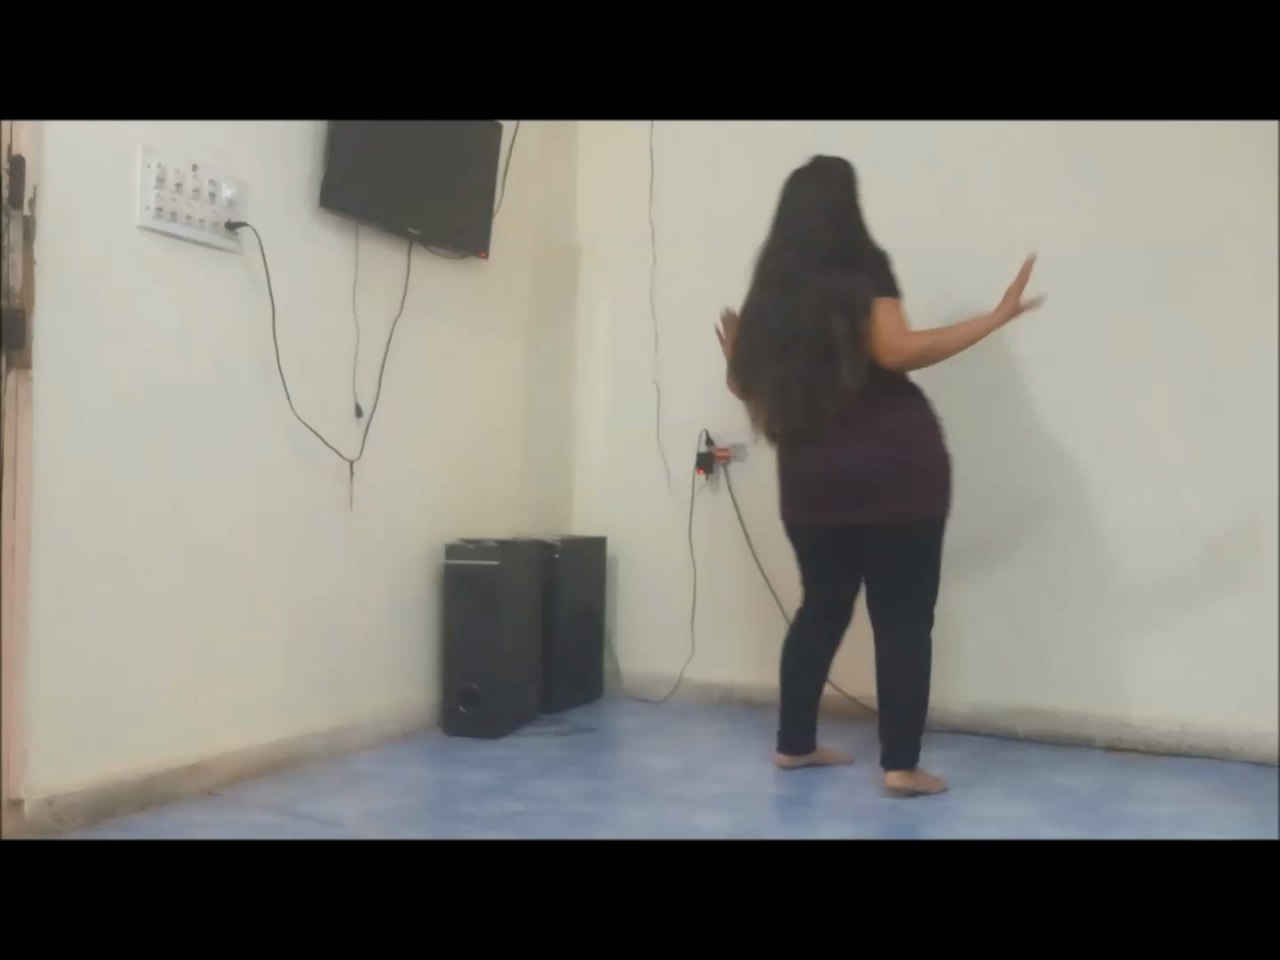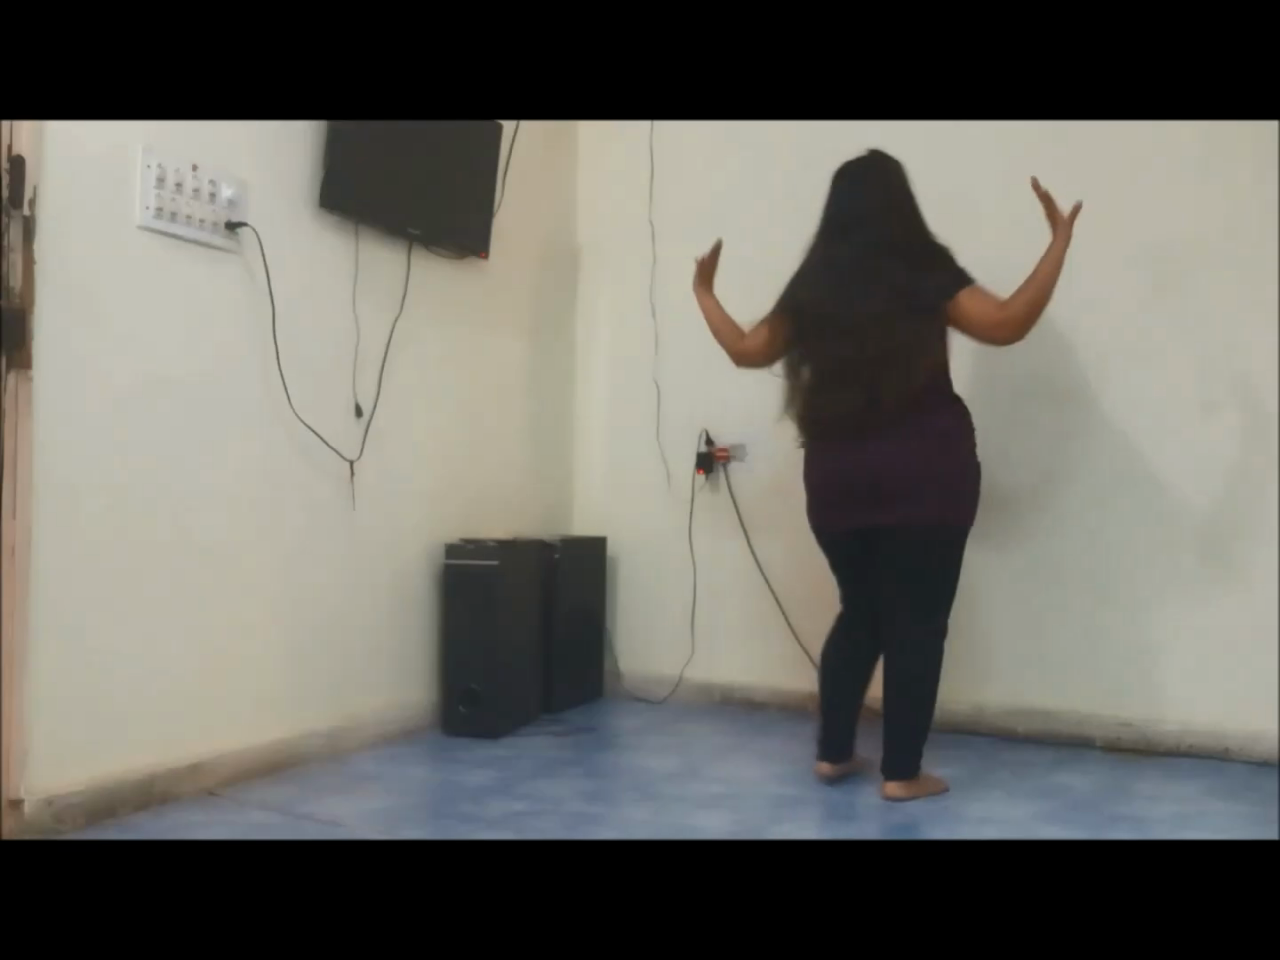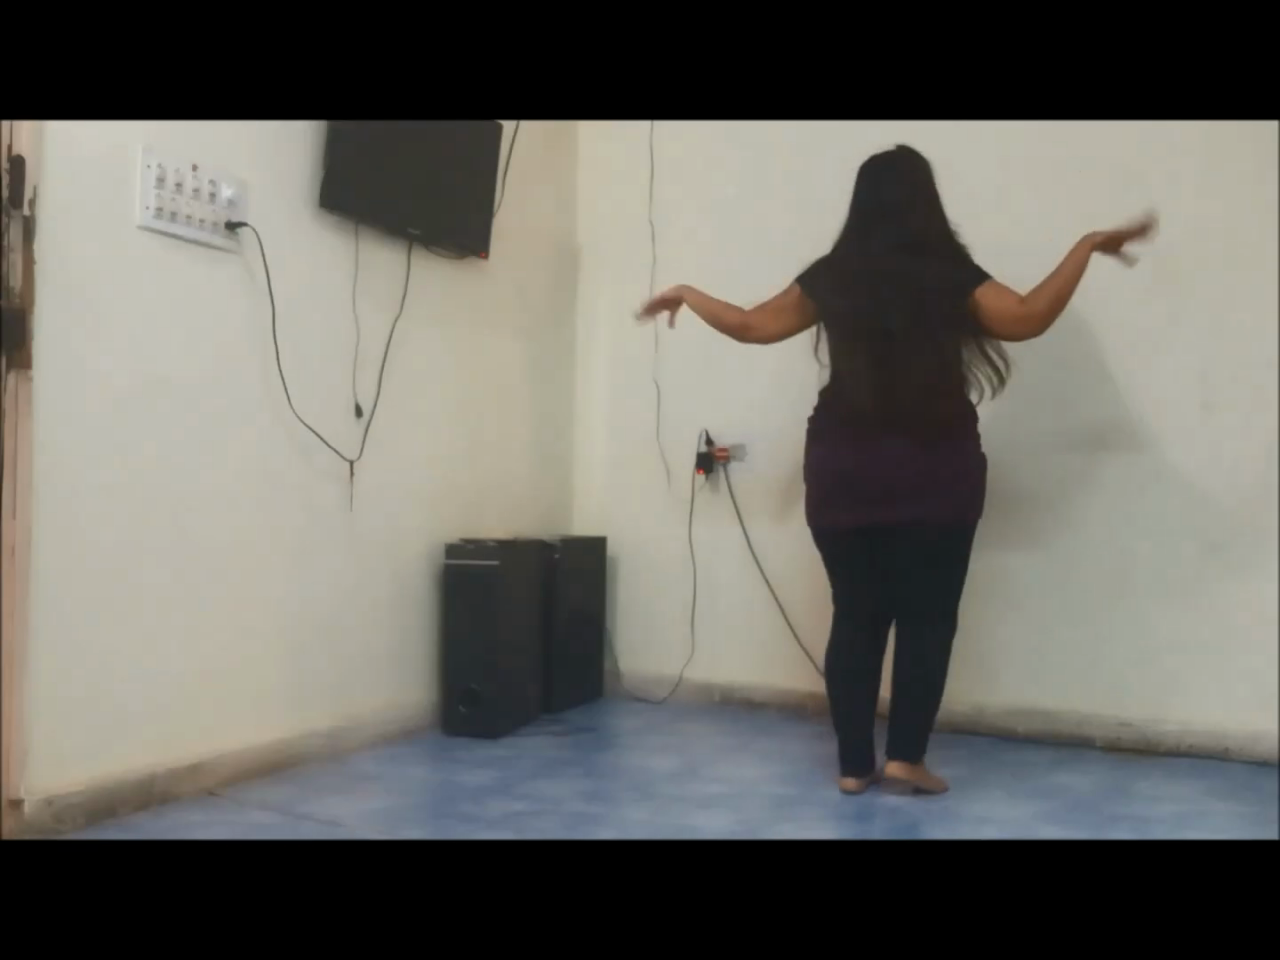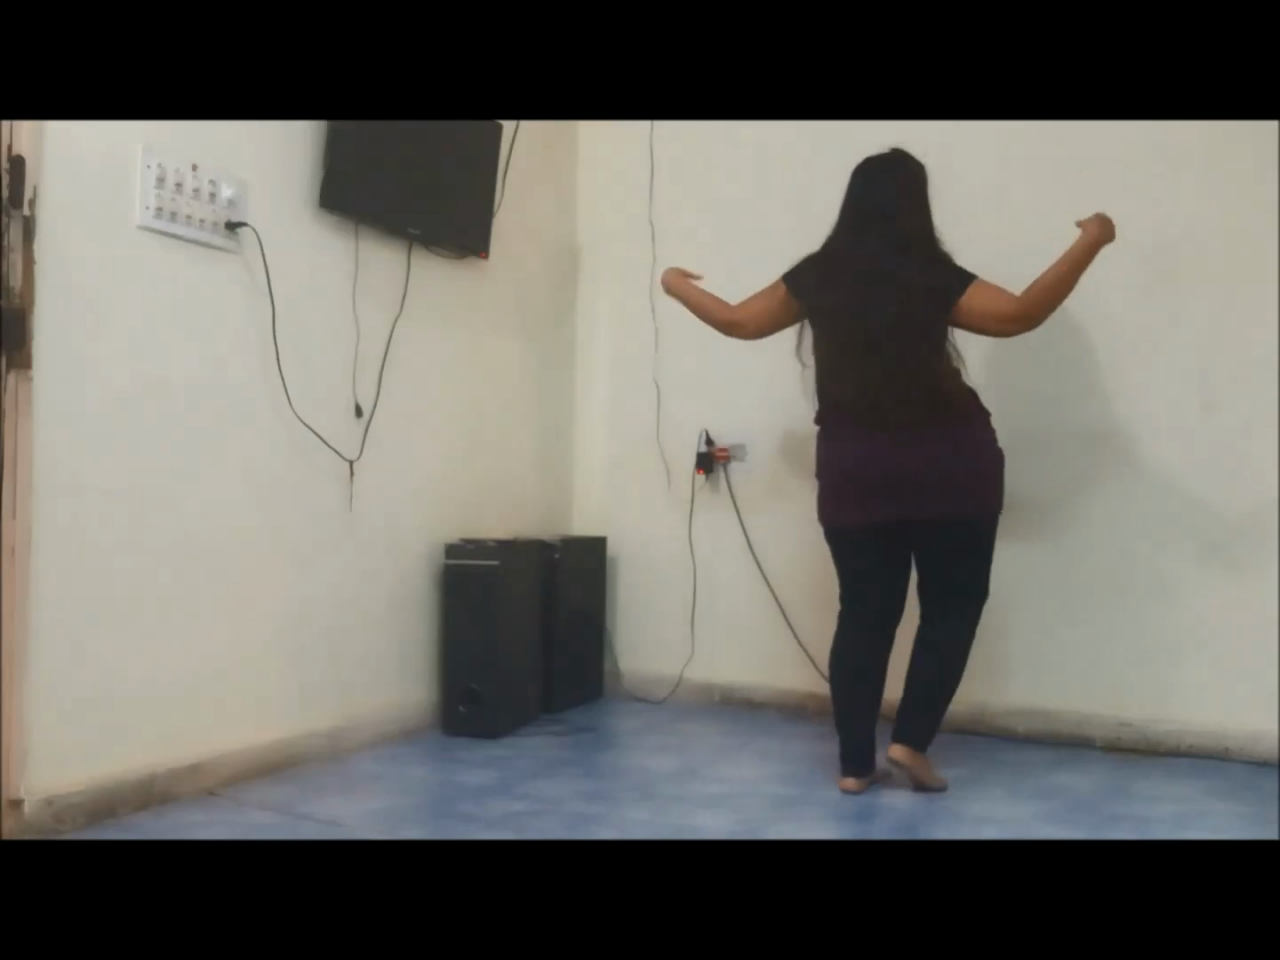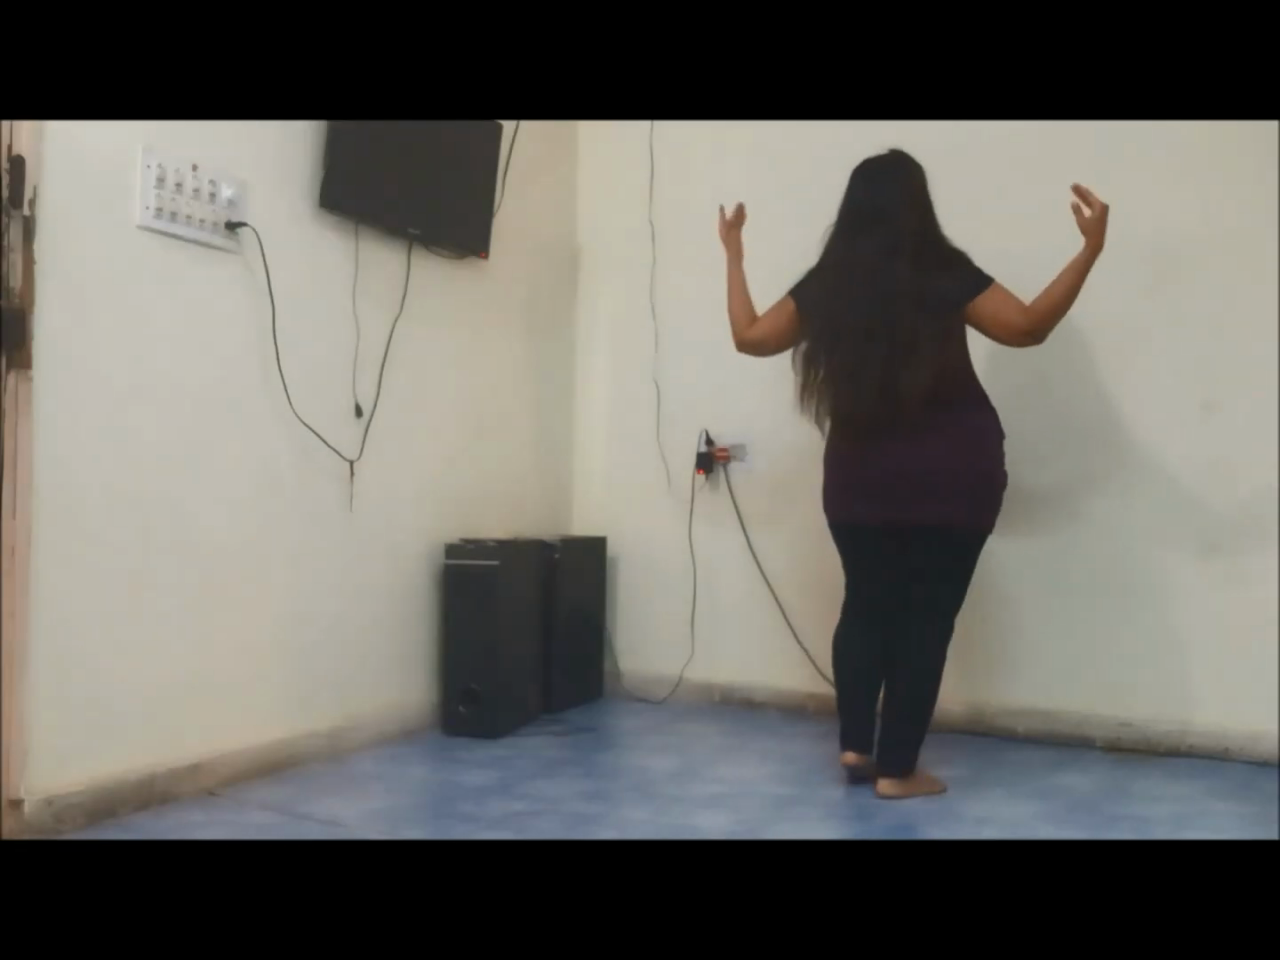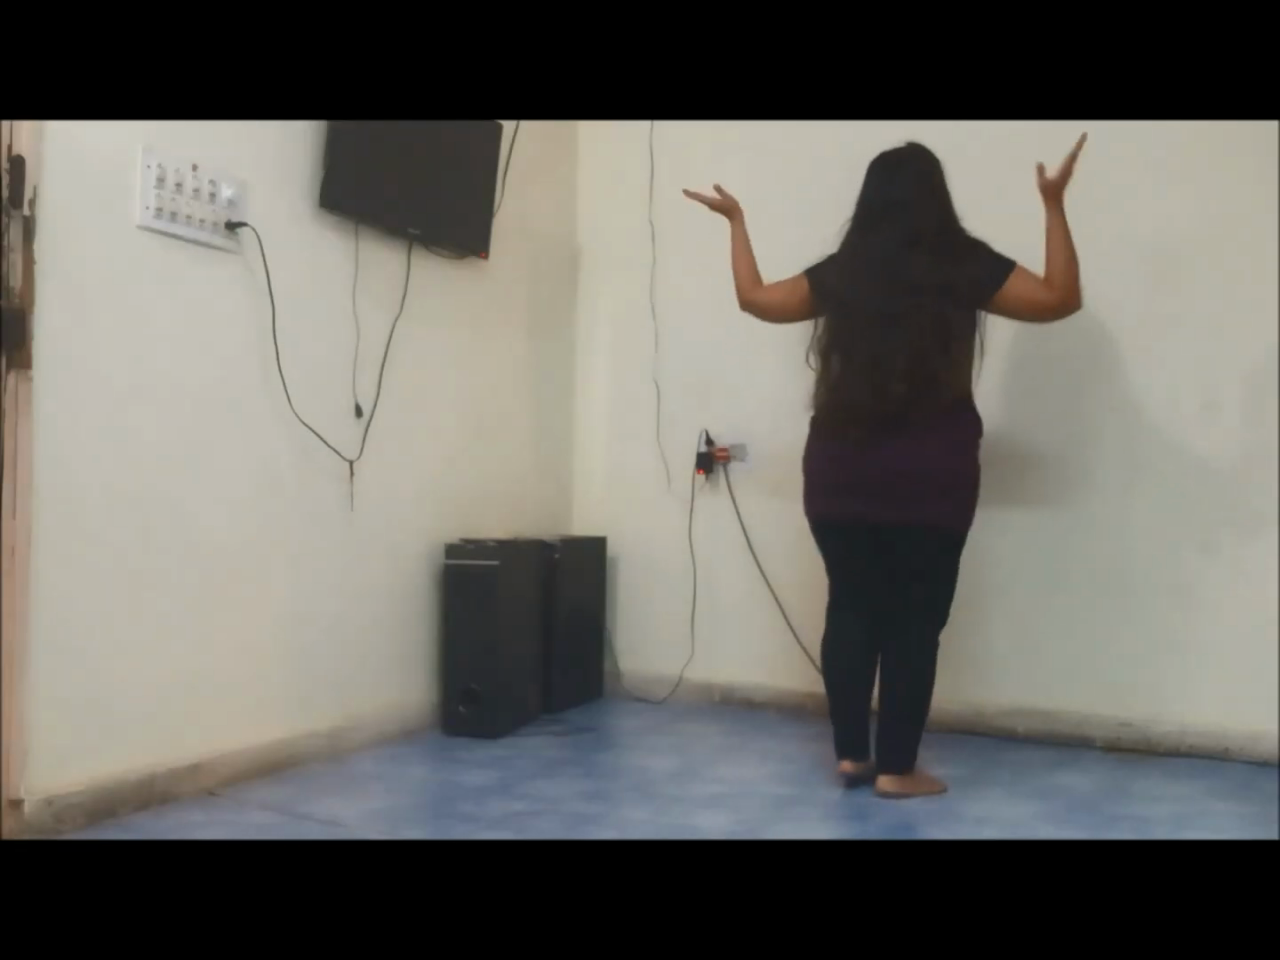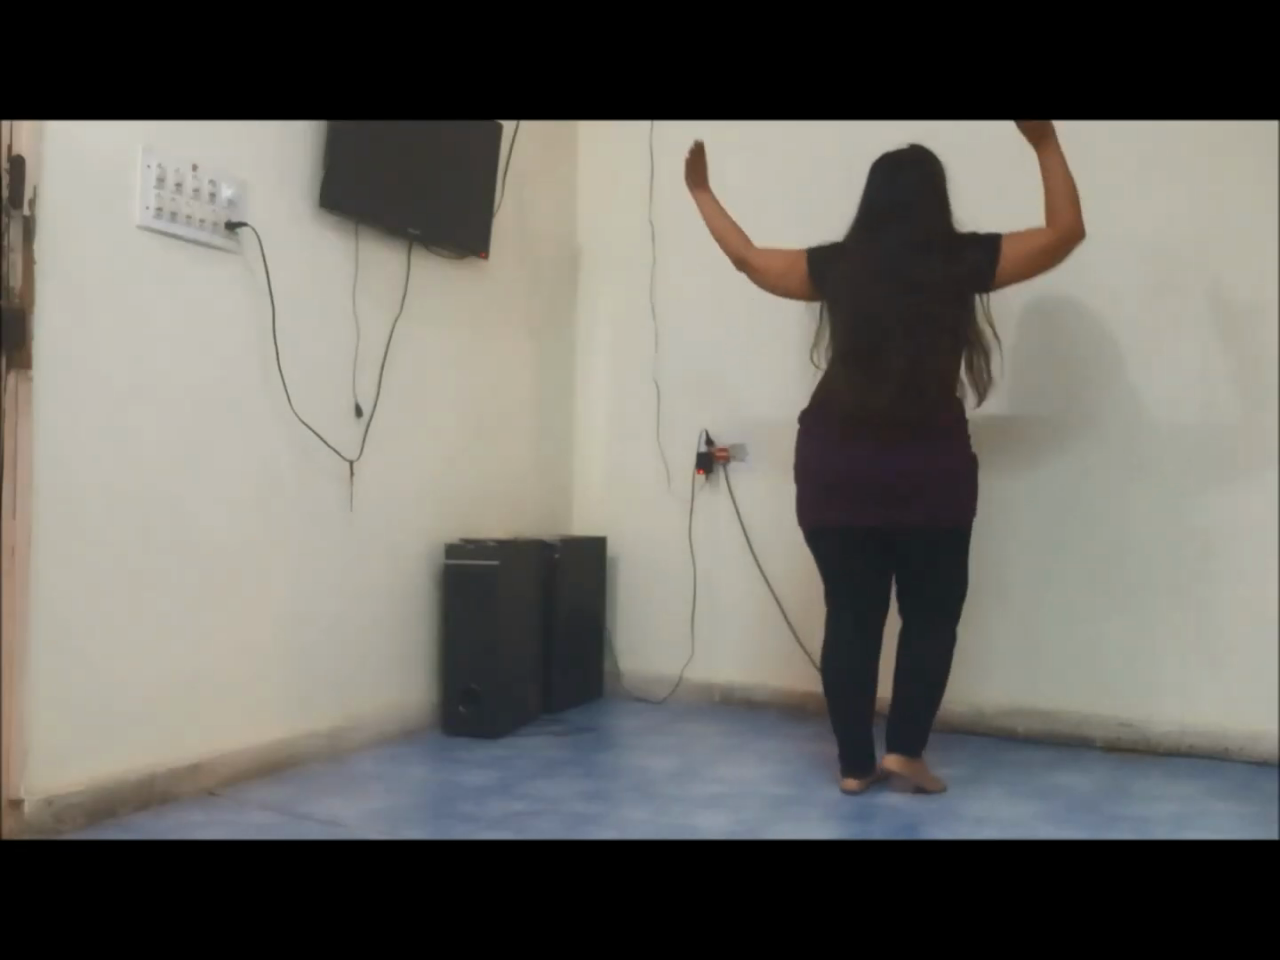
dt=0.3s
person 1, frame 1
left shoulder: (771, 288)
right shoulder: (862, 270)
left elbow: (745, 383)
right elbow: (897, 351)
left wrist: (732, 344)
right wrist: (997, 316)
left hip: (810, 470)
right hip: (892, 463)
left knee: (822, 606)
right knee: (903, 614)
left ankle: (794, 742)
right ankle: (901, 763)
person 1, frame 2
left shoulder: (815, 284)
right shoulder: (922, 270)
left elbow: (748, 351)
right elbow: (1006, 325)
left wrist: (704, 293)
right wrist: (1059, 243)
left hip: (837, 473)
right hip: (923, 472)
left knee: (861, 611)
right knee: (916, 620)
left ankle: (834, 751)
right ankle: (902, 771)
person 1, frame 3
left shoulder: (833, 276)
right shoulder: (947, 273)
left elbow: (753, 327)
right elbow: (1027, 319)
left wrist: (682, 294)
right wrist: (1089, 247)
left hip: (843, 472)
right hip: (935, 471)
left knee: (856, 617)
right knee: (927, 617)
left ankle: (854, 764)
right ankle: (905, 756)
person 1, frame 4
left shoulder: (819, 277)
right shoulder: (931, 277)
left elbow: (737, 321)
right elbow: (1018, 313)
left wrist: (675, 281)
right wrist: (1087, 244)
left hip: (855, 471)
right hip: (949, 468)
left knee: (864, 614)
right knee: (952, 607)
left ankle: (854, 763)
right ankle: (910, 740)
person 1, frame 5
left shoulder: (828, 283)
right shoulder: (942, 275)
left elbow: (750, 337)
right elbow: (1028, 327)
left wrist: (734, 255)
right wrist: (1091, 246)
left hip: (859, 470)
right hip: (949, 471)
left knee: (866, 607)
right knee: (926, 617)
left ankle: (855, 744)
right ankle: (897, 767)
person 1, frame 6
left shoulder: (843, 273)
right shoulder: (963, 266)
left elbow: (755, 298)
right elbow: (1060, 299)
left wrist: (735, 222)
right wrist: (1054, 206)
left hip: (841, 466)
right hip: (930, 472)
left knee: (851, 606)
right knee: (916, 617)
left ankle: (851, 750)
right ankle: (896, 766)
person 1, frame 7
left shoulder: (840, 267)
right shoulder: (959, 264)
left elbow: (748, 259)
right elbow: (1064, 232)
left wrist: (701, 191)
right wrist: (1045, 145)
left hip: (835, 468)
right hip: (929, 471)
left knee: (851, 617)
right knee: (932, 615)
left ankle: (854, 764)
right ankle: (905, 750)
